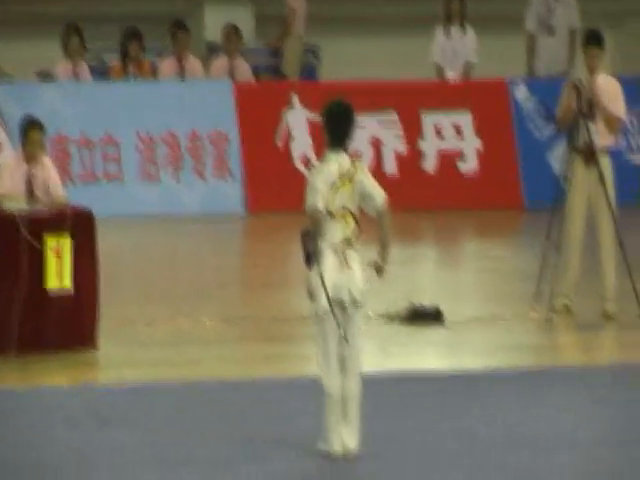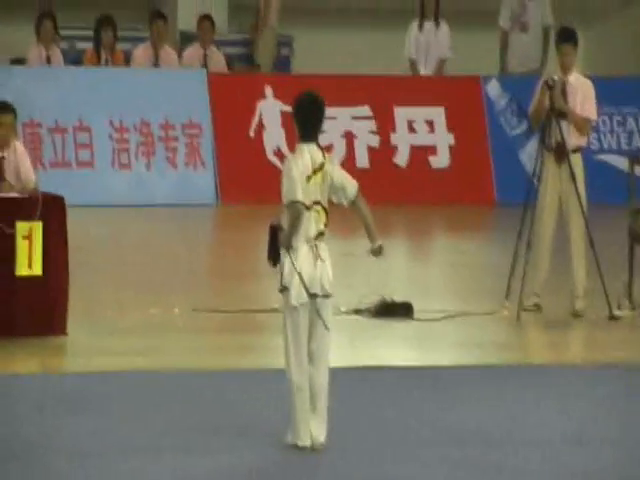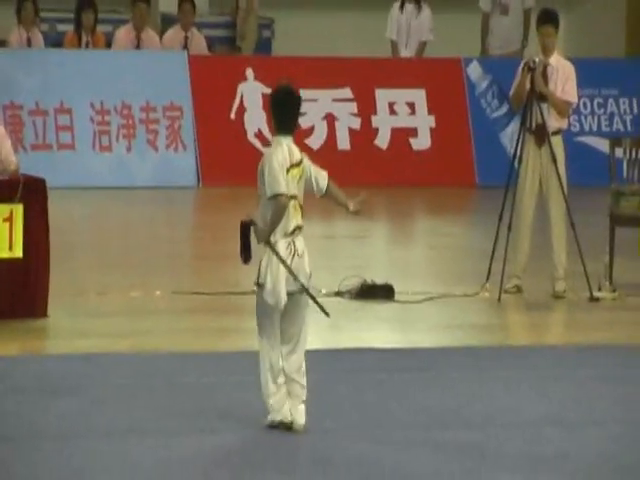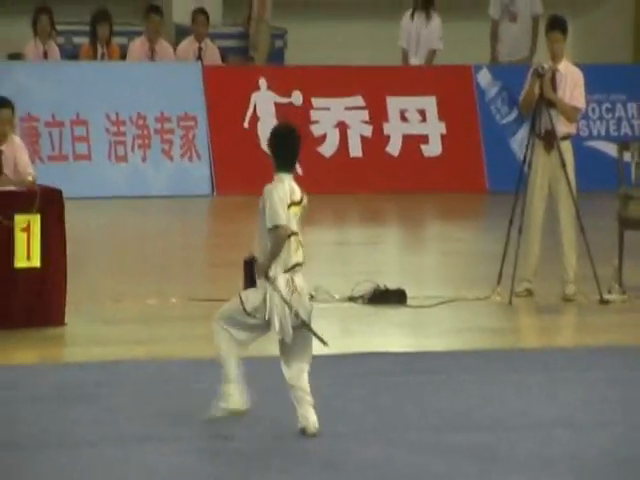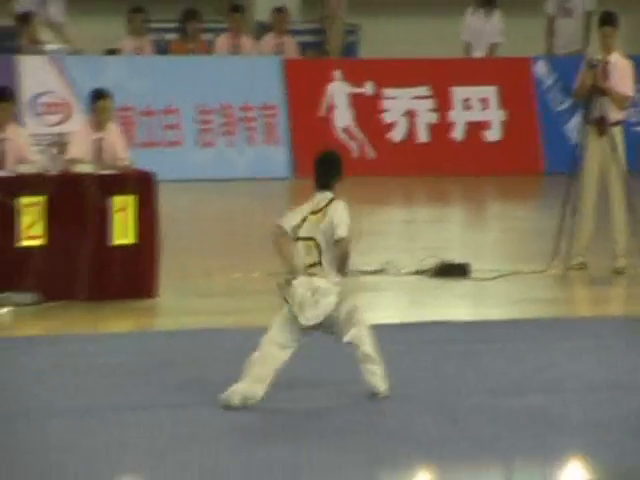
dt=0.3s
person 1, frame 1
left shoulder: (320, 171)
right shoulder: (358, 171)
left elbow: (316, 217)
right elbow: (382, 209)
left wrist: (313, 249)
right wrist: (383, 257)
left hip: (327, 268)
right hip: (352, 267)
left knee: (332, 361)
right knee: (350, 360)
left ankle: (336, 440)
right ankle: (350, 439)
person 1, frame 2
left shoulder: (293, 162)
right shoulder: (326, 163)
left elbow: (296, 207)
right elbow: (356, 196)
left wrist: (285, 239)
right wrist: (374, 236)
left hip: (298, 261)
right hip: (320, 259)
left knee: (298, 355)
right knee: (318, 355)
left ankle: (304, 433)
right ankle: (317, 432)
person 1, frame 3
left shoulder: (273, 155)
right shoulder: (299, 157)
left elbow: (281, 200)
right elbow: (325, 184)
left wrist: (265, 231)
right wrist: (349, 205)
left hip: (276, 257)
right hip: (297, 254)
left knee: (271, 341)
right knee: (293, 343)
left ankle: (281, 410)
right ankle: (296, 412)
person 1, frame 4
left shoulder: (274, 191)
right shoulder: (298, 191)
left elbow: (283, 232)
left wrist: (265, 267)
left hip: (273, 289)
right hip: (298, 289)
left knee: (224, 324)
right knee: (295, 359)
left ankle: (234, 397)
right ankle: (308, 419)
person 1, frame 5
left shoulder: (304, 209)
right shoulder: (340, 207)
left elbow: (279, 235)
right elbow: (341, 244)
left wrist: (294, 270)
right wrist: (340, 270)
left hip: (302, 291)
right hip: (328, 291)
left knee: (274, 345)
right knee: (359, 333)
right ankle: (379, 386)
person 2, frame 1
left shoulder: (611, 87)
right shoulder: (574, 85)
left elbow: (616, 126)
right elbow: (563, 123)
left wrist: (598, 101)
right wrist: (570, 98)
left hip: (602, 160)
right hip: (579, 160)
left knee: (607, 227)
right knee: (573, 225)
left ankle: (610, 296)
right ankle: (566, 294)
person 2, frame 2
left shoulder: (584, 86)
right shoulder: (547, 83)
left elbow: (586, 127)
right elbow: (534, 121)
left wrist: (565, 106)
right wrist: (543, 98)
left hip: (573, 158)
right hip: (550, 157)
left knee: (576, 226)
right knee: (543, 224)
left ankle: (579, 295)
right ankle: (536, 292)
person 2, frame 3
left shoulder: (566, 68)
right shoulder: (528, 65)
left elbow: (565, 109)
right elbow: (515, 104)
left wrist: (545, 89)
right wrist: (524, 79)
left hip: (553, 141)
right hip: (530, 140)
left knee: (557, 209)
right knee: (524, 206)
left ankle: (560, 277)
right ankle: (517, 274)
person 2, frame 4
left shoulder: (574, 74)
right shoulder: (537, 71)
left elbow: (573, 114)
right elbow: (525, 110)
left wrist: (552, 95)
right wrist: (533, 86)
left hip: (562, 145)
right hip: (540, 145)
left knee: (567, 212)
right knee: (534, 211)
left ankle: (570, 280)
right ankle: (527, 277)
person 2, frame 5
left shoulder: (624, 65)
right shoulder: (590, 63)
left elbow: (624, 102)
right elbow: (578, 97)
left wrist: (605, 84)
right wrist: (586, 77)
left hip: (613, 131)
right hip: (593, 130)
left knee: (617, 191)
right knee: (587, 189)
left ankle: (620, 254)
right ankle: (580, 252)
